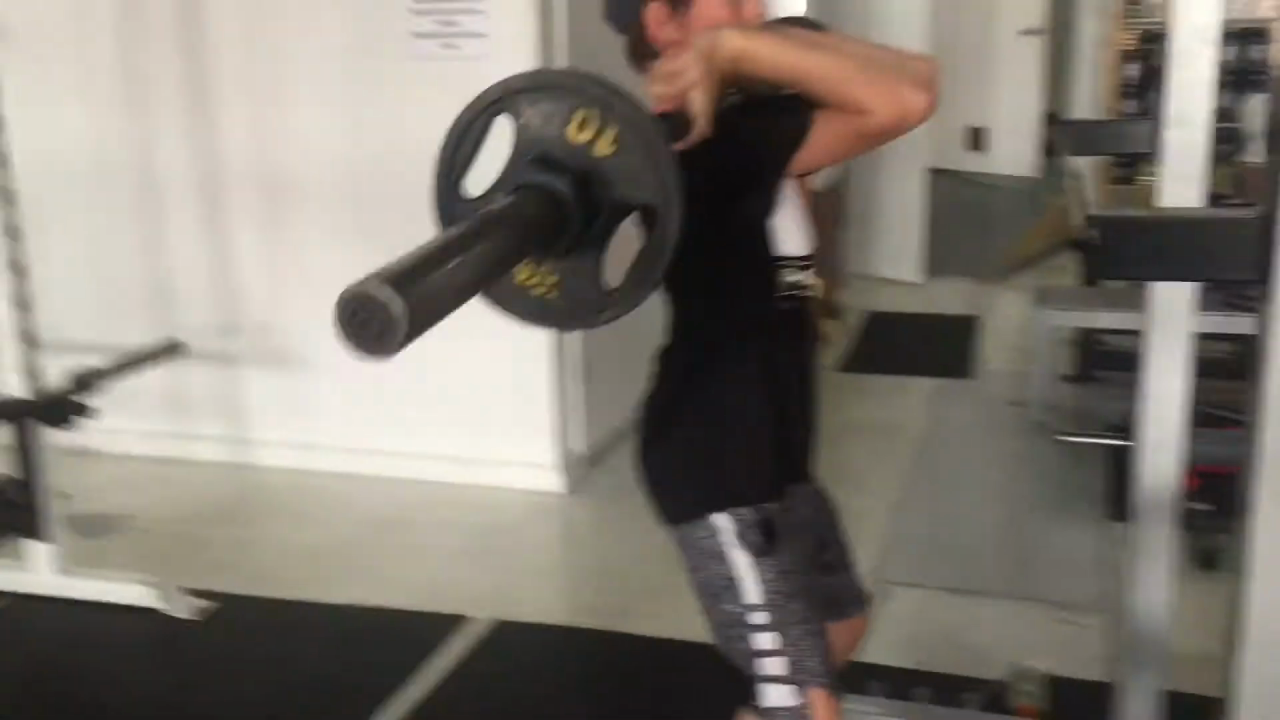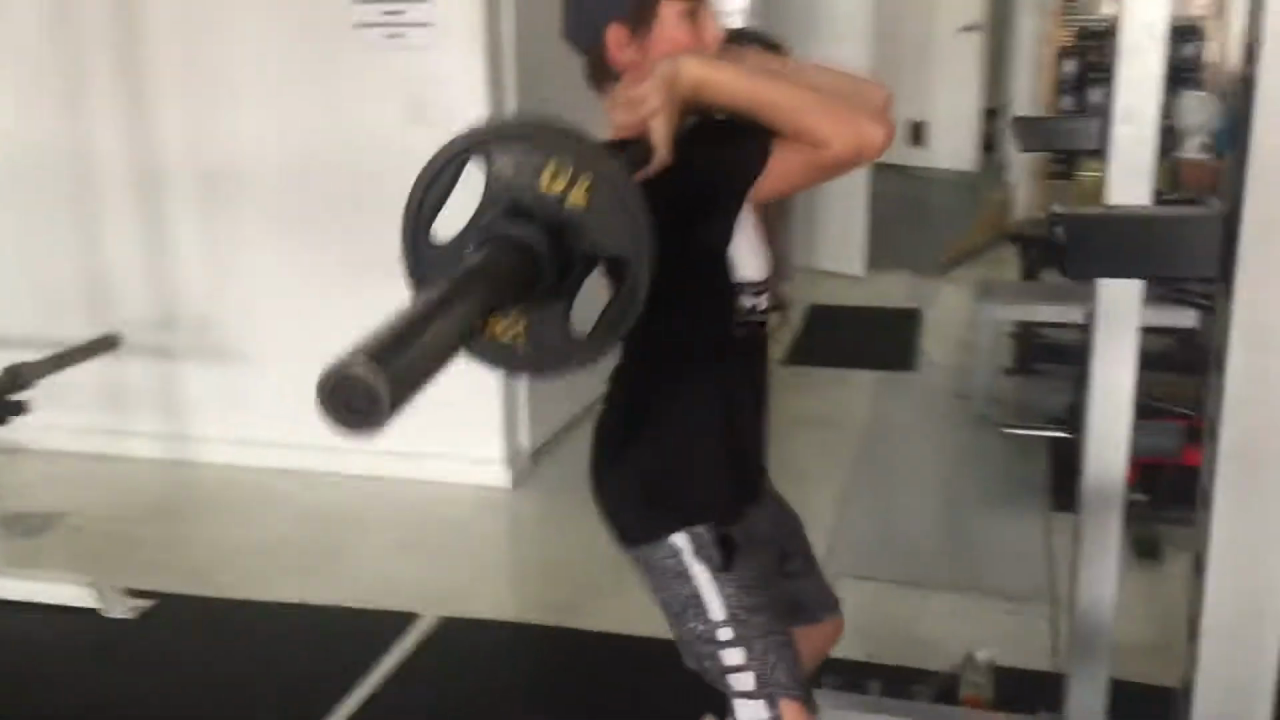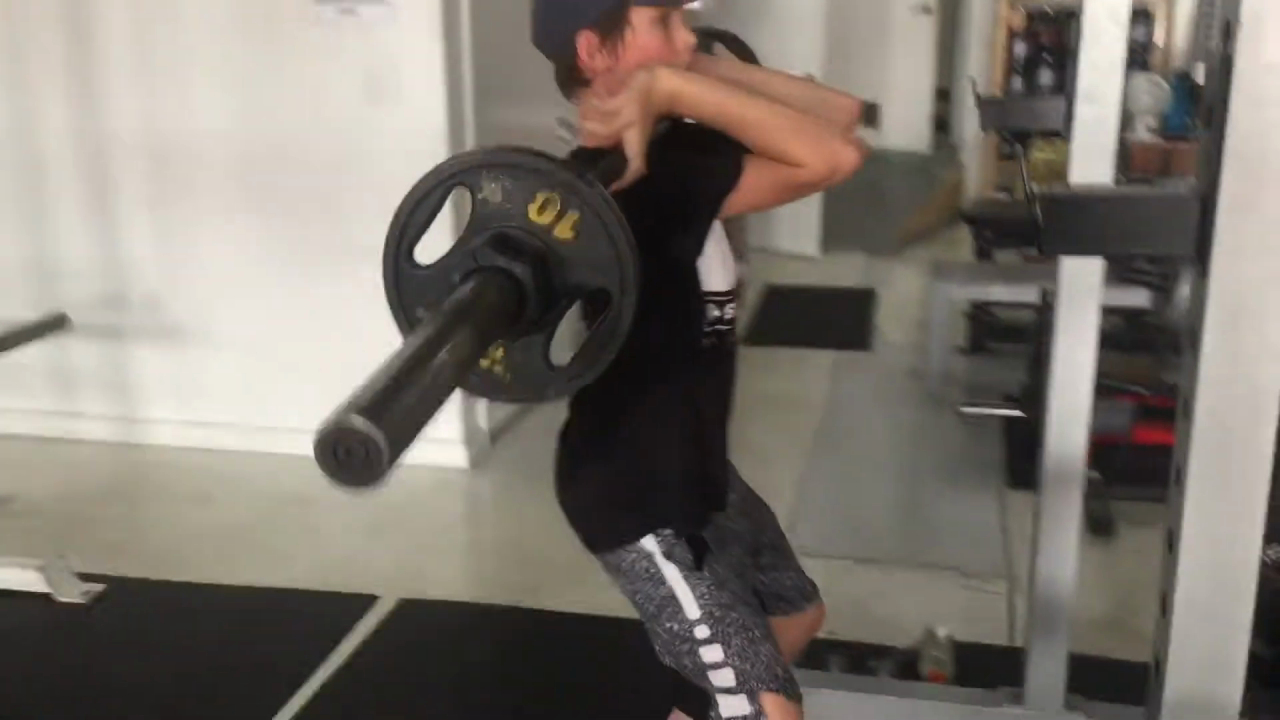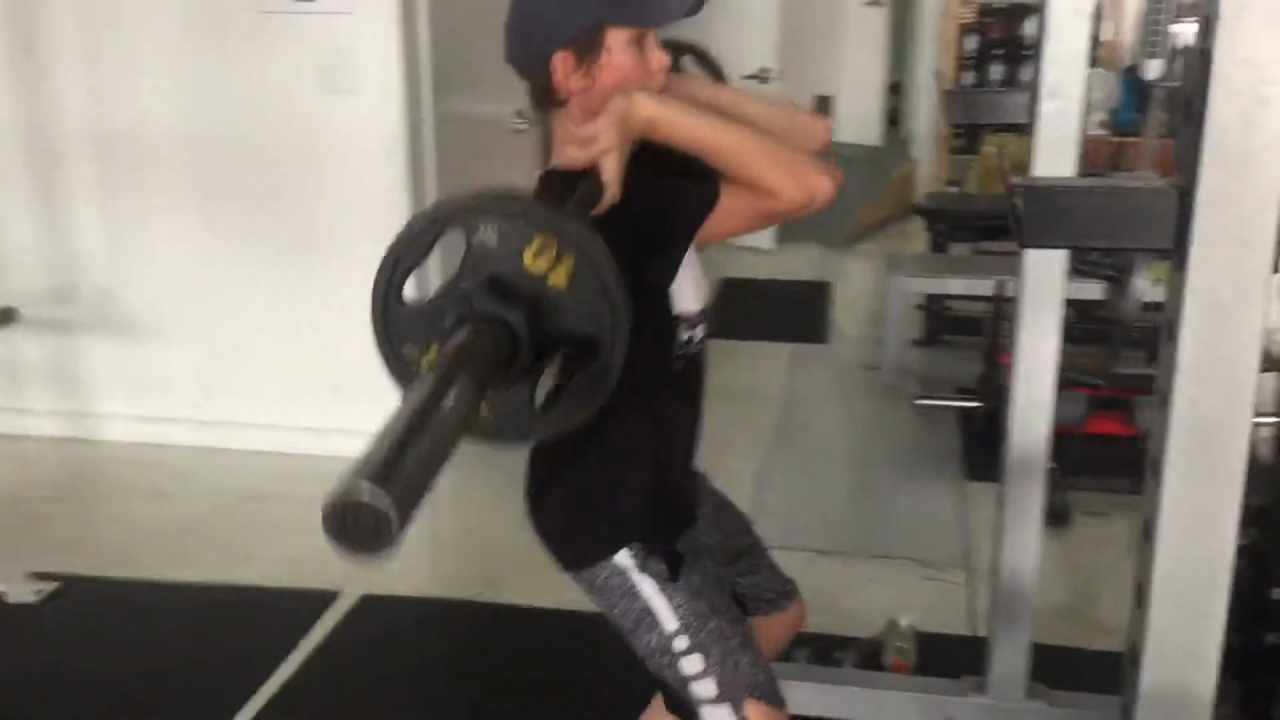
dt=0.1s
person 1, frame 1
left shoulder: (731, 119)
right shoulder: (698, 141)
left elbow: (908, 76)
right elbow: (908, 99)
left hip: (766, 452)
right hip: (718, 466)
left knee: (839, 626)
person 1, frame 2
left shoulder: (690, 148)
right shoulder: (658, 169)
left elbow: (861, 106)
right elbow: (863, 134)
left wrist: (717, 70)
right wrist: (695, 73)
left hip: (722, 465)
right hip: (674, 487)
left knee: (811, 630)
person 1, frame 3
left shoulder: (663, 148)
right shoulder: (626, 176)
left elbow: (837, 118)
right elbow: (833, 156)
left wrist: (702, 69)
right wrist: (669, 87)
left hip: (690, 467)
right hip: (638, 490)
left knee: (793, 615)
person 1, frame 4
left shoulder: (637, 174)
right shoulder: (598, 199)
left elbow: (810, 138)
right elbow: (808, 185)
left wrist: (675, 92)
right wrist: (646, 111)
left hip: (661, 480)
right hip: (612, 507)
left knee: (774, 615)
